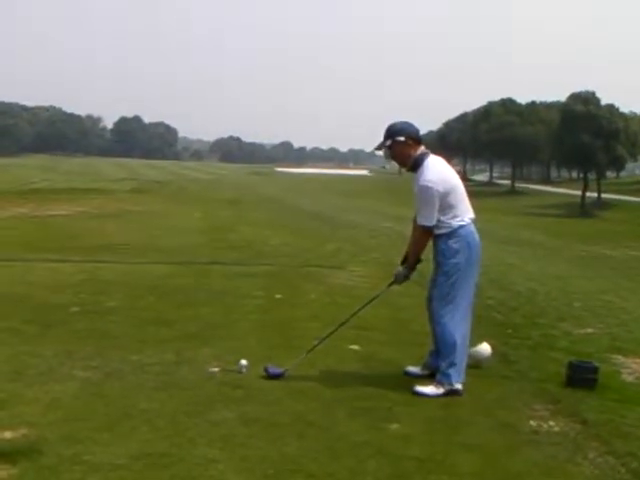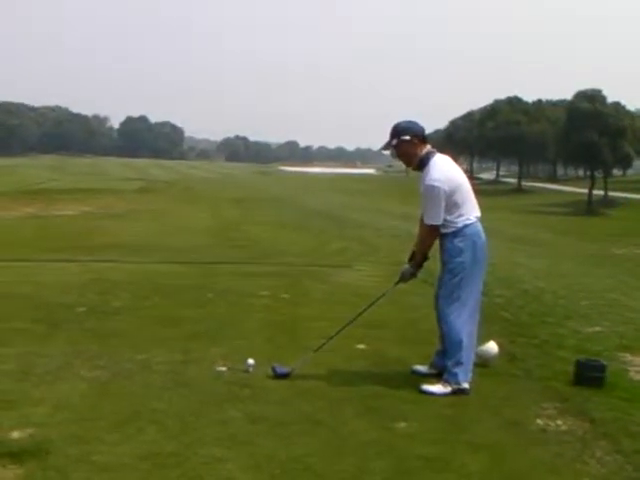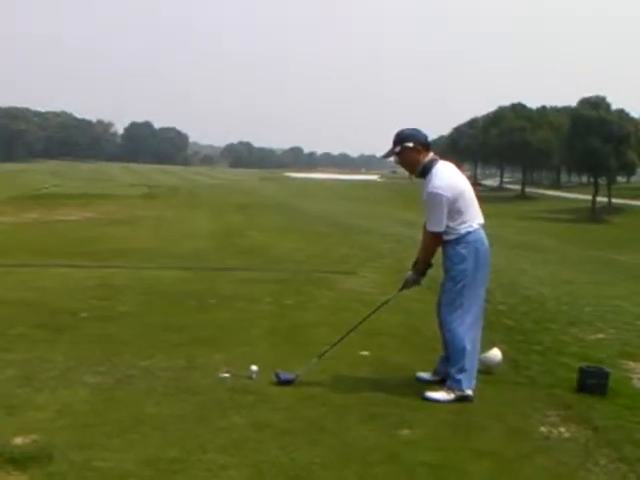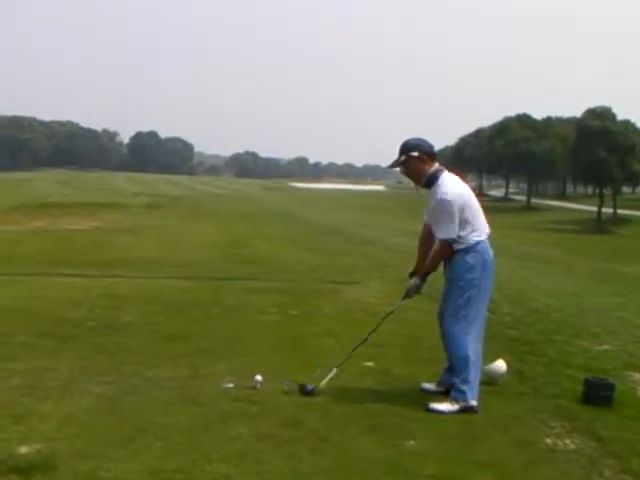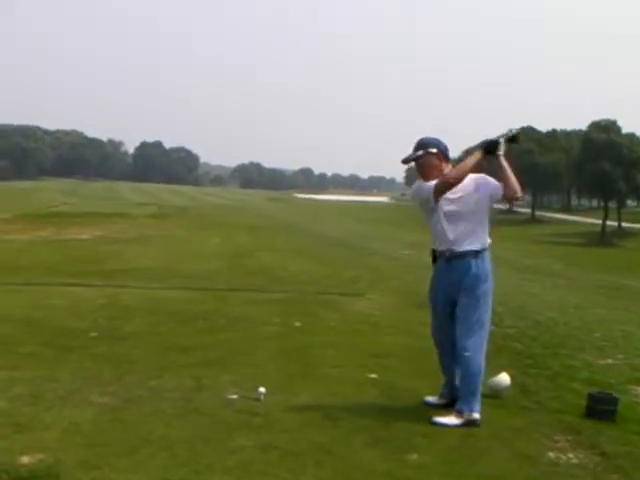
dt=0.5s
person 1, frame 1
left shoulder: (428, 179)
right shoulder: (430, 163)
left elbow: (425, 229)
right elbow: (420, 221)
left wrist: (408, 266)
right wrist: (408, 257)
left hip: (456, 242)
right hip: (453, 240)
left knee: (448, 308)
right knee: (438, 304)
left ankle: (450, 379)
right ankle: (437, 362)
person 1, frame 2
left shoulder: (433, 179)
right shoulder: (438, 161)
left elbow: (431, 228)
right elbow: (427, 220)
left wrist: (415, 264)
right wrist: (415, 254)
left hip: (462, 241)
right hip: (460, 238)
left knee: (454, 307)
right knee: (446, 303)
left ankle: (457, 377)
right ankle: (444, 361)
person 1, frame 3
left shoulder: (437, 186)
right shoulder: (441, 168)
left elbow: (435, 235)
right elbow: (430, 228)
left wrist: (418, 270)
right wrist: (419, 262)
left hip: (465, 248)
right hip: (464, 245)
left knee: (457, 314)
right knee: (448, 310)
left ankle: (461, 385)
right ankle: (447, 368)
person 1, frame 4
left shoulder: (448, 194)
right shoulder: (435, 186)
left elbow: (445, 245)
right elbow: (429, 231)
left wrist: (421, 277)
right wrist: (418, 270)
left hip: (471, 259)
right hip: (458, 258)
left knee: (461, 326)
right knee: (449, 322)
left ankle: (465, 396)
right ankle: (452, 378)
person 1, frame 5
left shoulder: (480, 183)
right shoulder: (421, 191)
left elbow: (514, 195)
right elbow: (449, 183)
left wrist: (499, 159)
right wrist: (480, 153)
left hip: (474, 266)
right hip: (444, 265)
left knee: (469, 339)
right knee: (443, 335)
left ankle: (469, 409)
right ankle: (453, 391)
